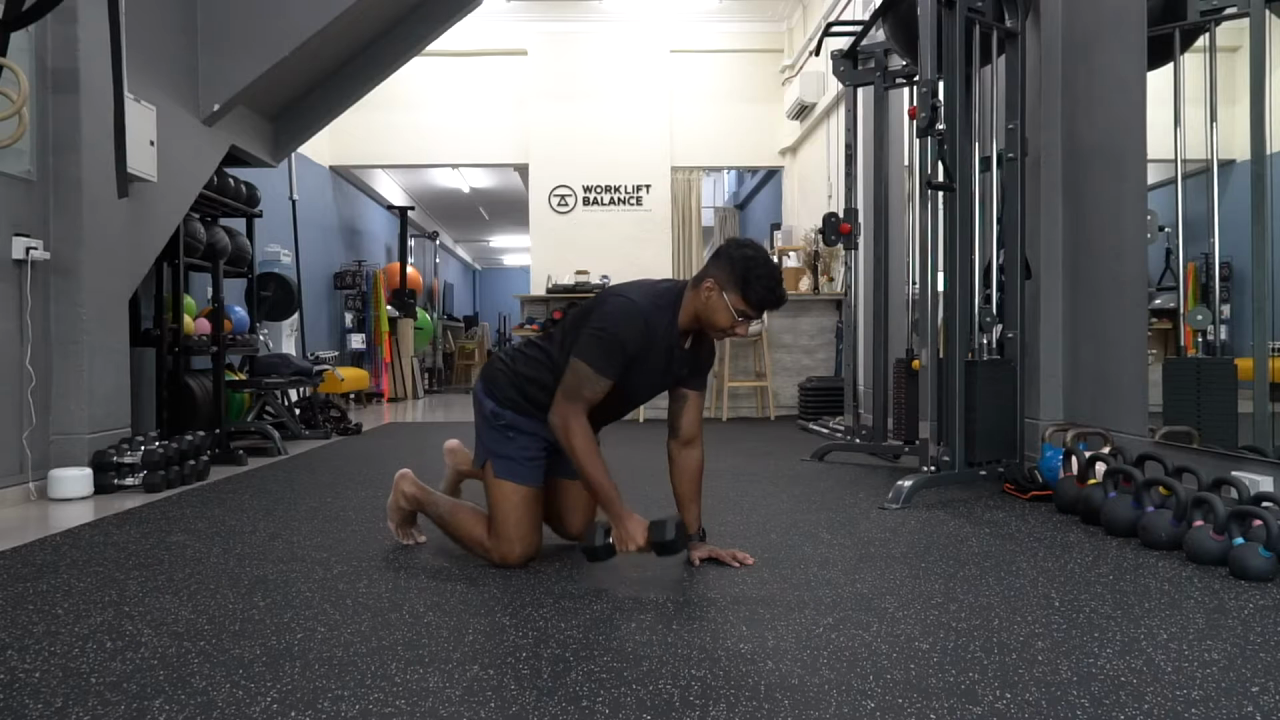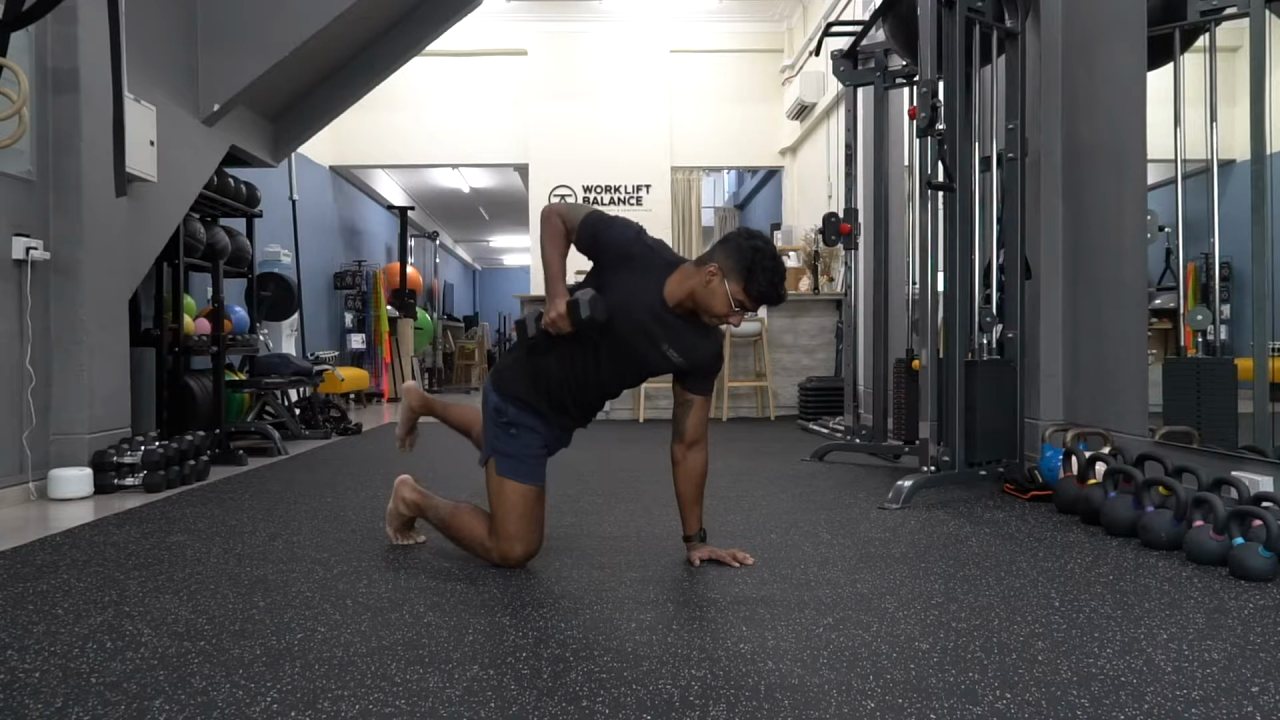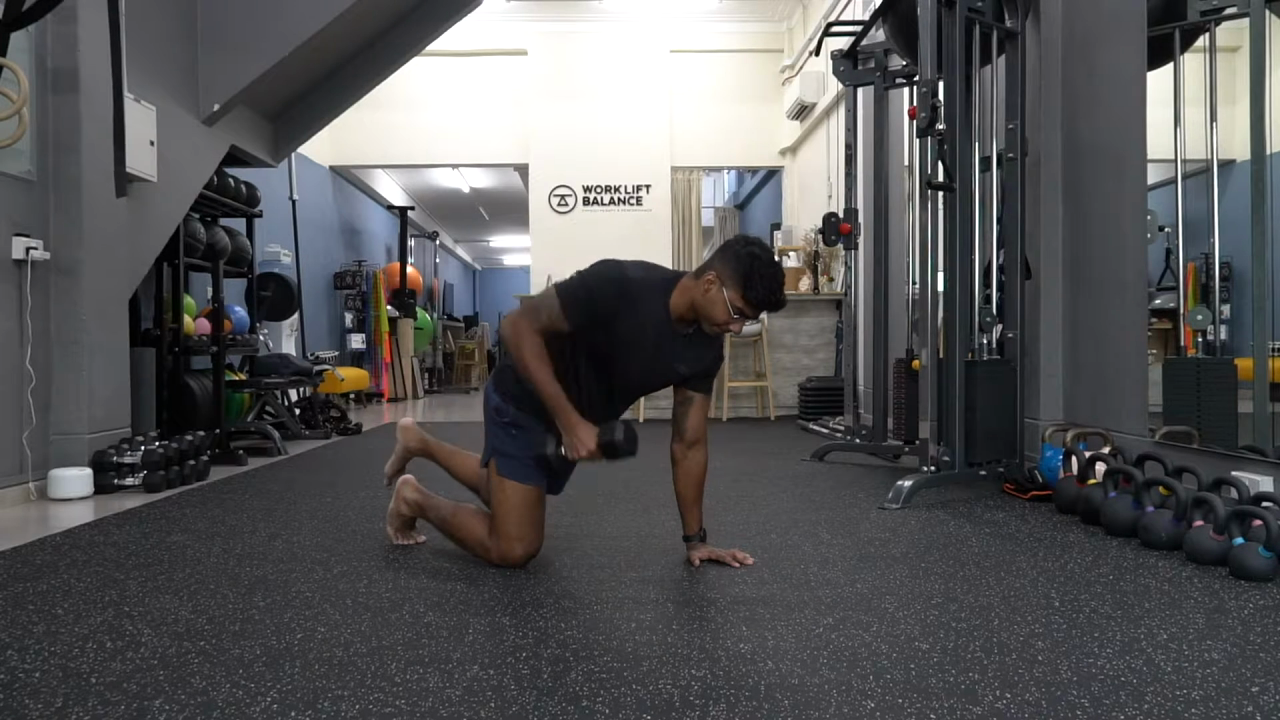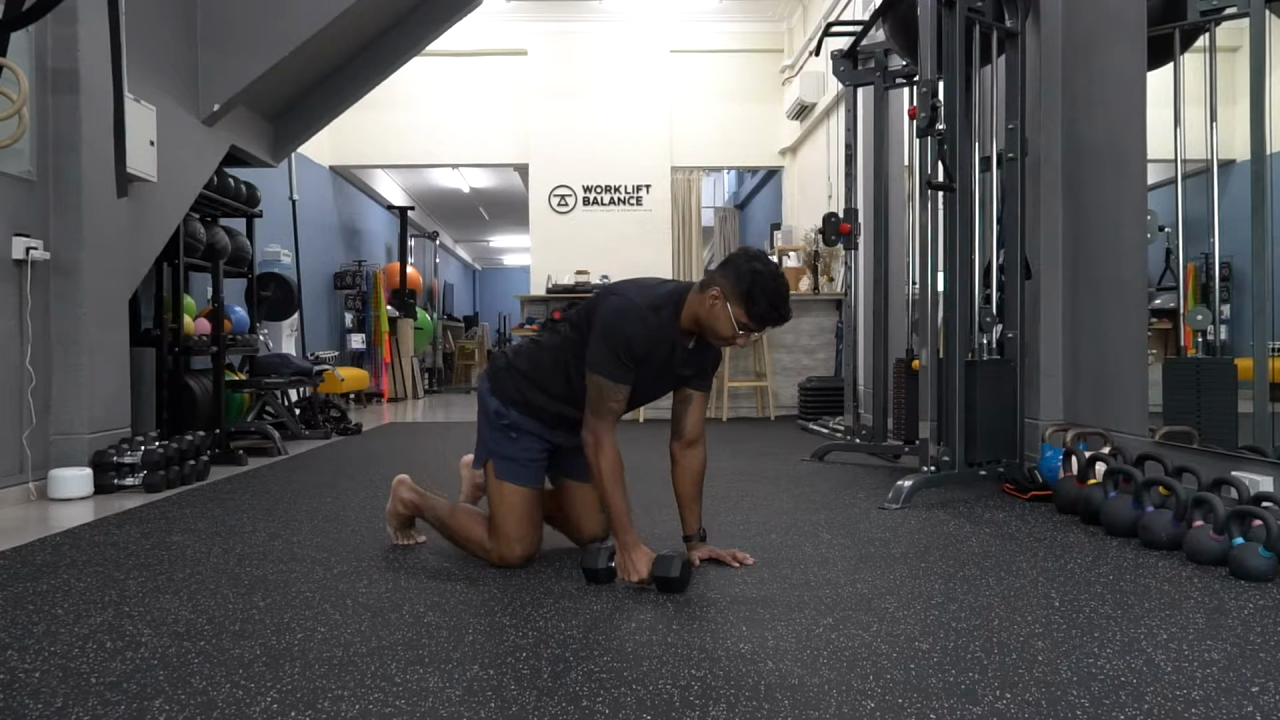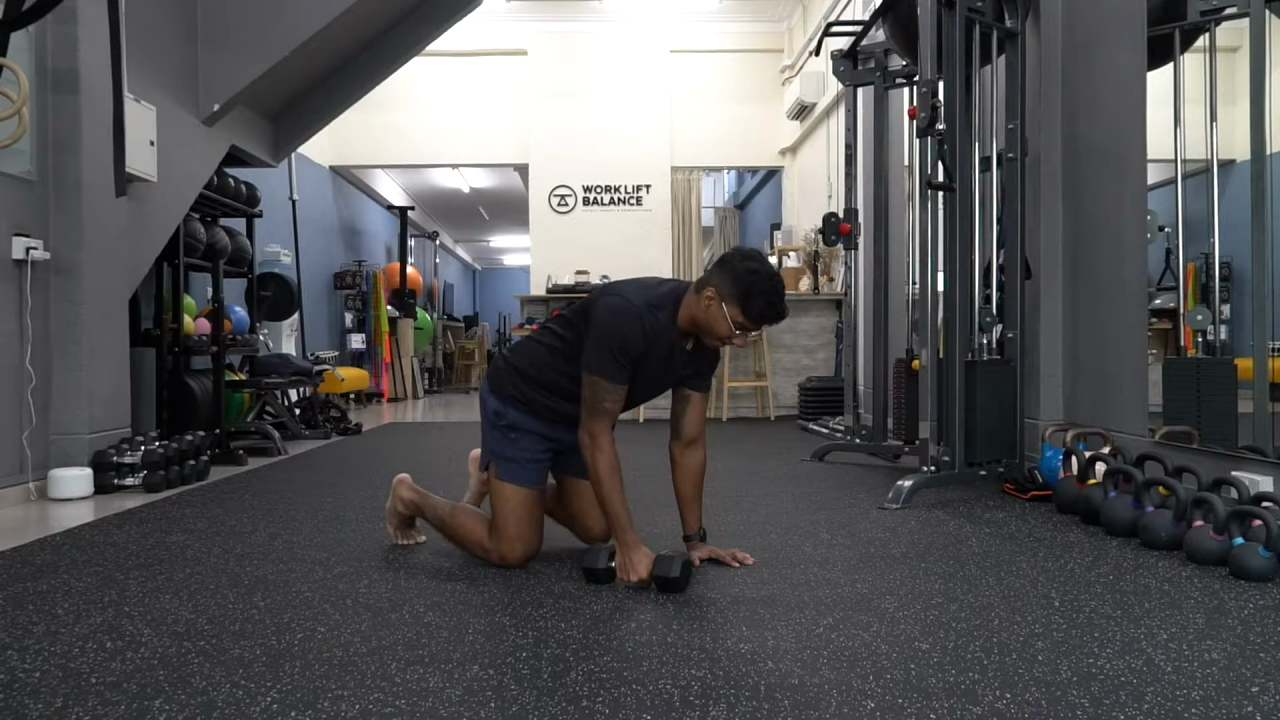
dt=1s
person 1, frame 1
left shoulder: (699, 346)
right shoulder: (630, 315)
left elbow: (685, 441)
right elbow: (567, 416)
left wrist: (695, 538)
right wrist: (620, 515)
left hip: (565, 412)
right hip: (513, 403)
left knee: (576, 529)
right knee: (513, 550)
left ankle: (471, 462)
right ankle: (412, 493)
person 1, frame 2
left shoulder: (704, 348)
right shoulder: (631, 251)
left elbow: (689, 443)
right elbow: (555, 215)
left wrist: (695, 539)
right wrist: (556, 294)
left hip: (568, 413)
right hip: (521, 394)
left knee: (504, 451)
right knee: (513, 549)
left ankle: (422, 402)
right ankle: (414, 499)
person 1, frame 3
left shoulder: (706, 349)
right shoulder: (623, 286)
left elbow: (689, 444)
right elbow: (517, 327)
left wrist: (695, 540)
right wrist: (569, 421)
left hip: (573, 421)
right hip: (522, 402)
left knee: (508, 497)
right knee: (514, 549)
left ankle: (418, 441)
right ankle: (414, 499)
person 1, frame 4
left shoulder: (705, 346)
right shoulder: (631, 315)
left elbow: (687, 442)
right elbow: (599, 434)
left wrist: (695, 539)
right wrist: (629, 544)
left hip: (570, 415)
right hip: (516, 402)
left knee: (591, 532)
right knee: (513, 551)
left ankle: (486, 476)
right ankle: (410, 498)
person 1, frame 5
left shoulder: (704, 345)
right shoulder: (627, 316)
left elbow: (688, 442)
right elbow: (596, 435)
left wrist: (695, 539)
right wrist: (629, 544)
left hip: (575, 413)
right hip: (519, 402)
left knee: (596, 531)
right knee: (513, 551)
left ankle: (493, 474)
right ankle: (411, 499)
